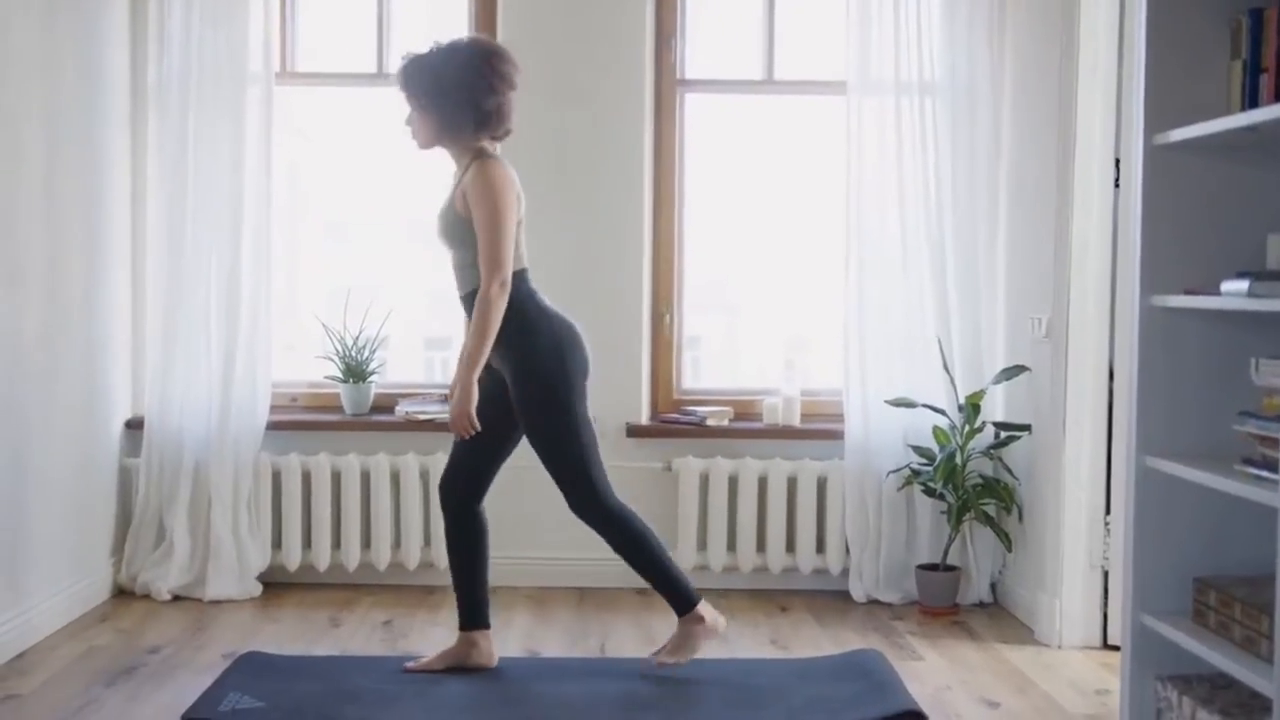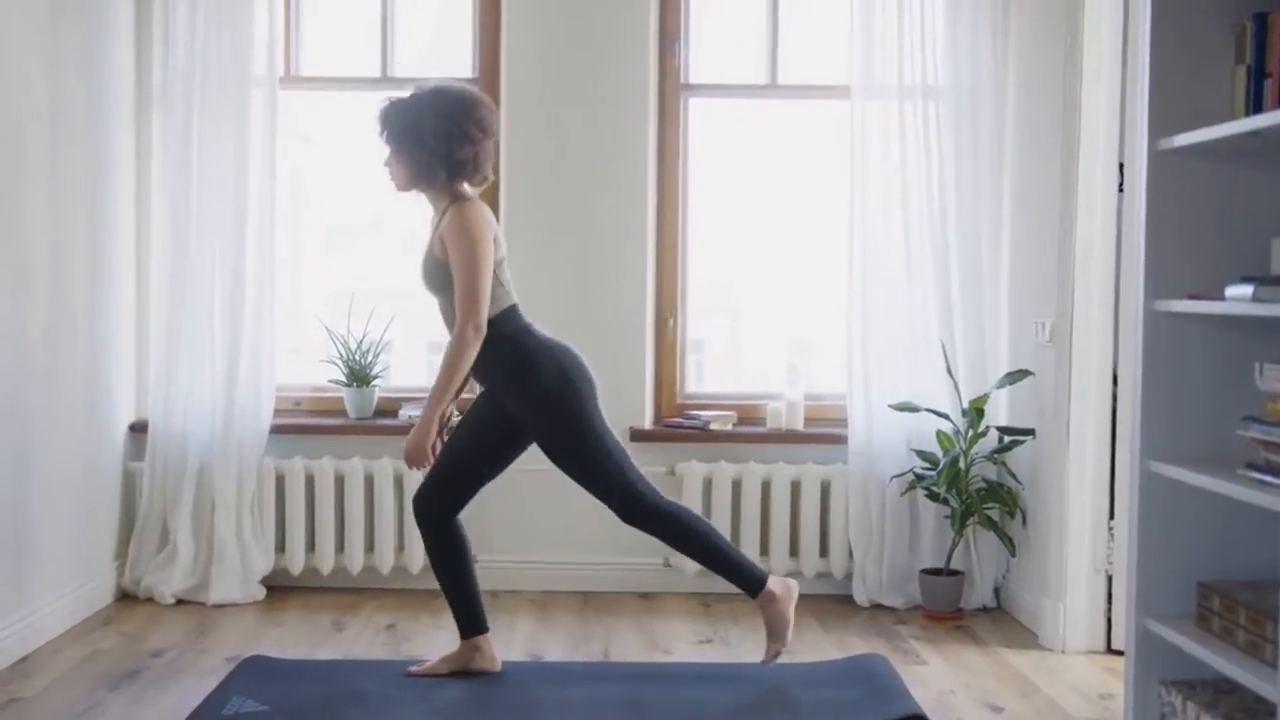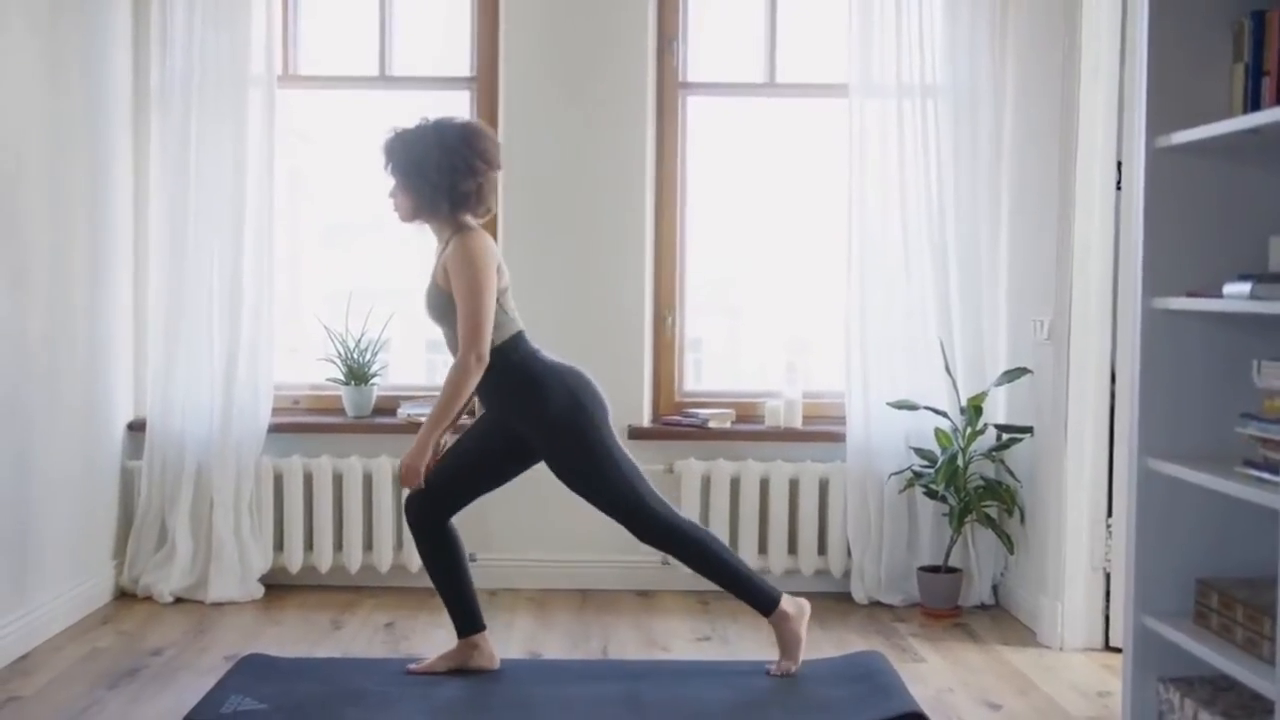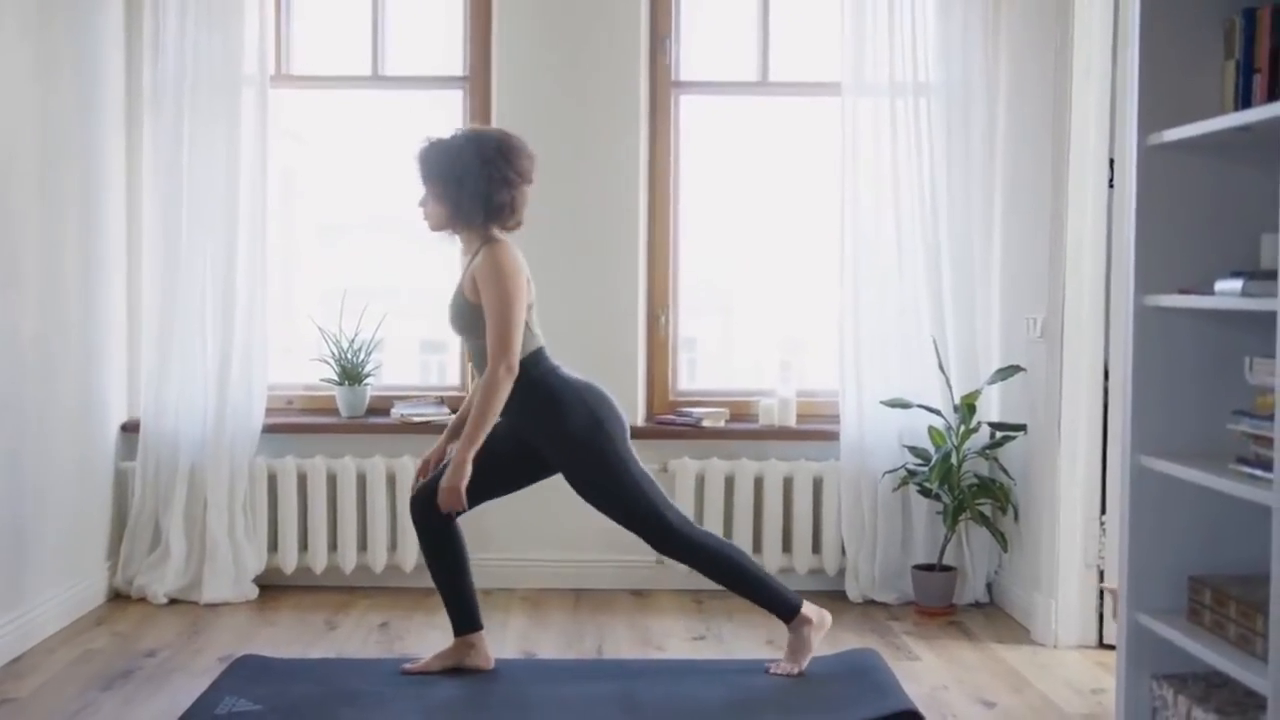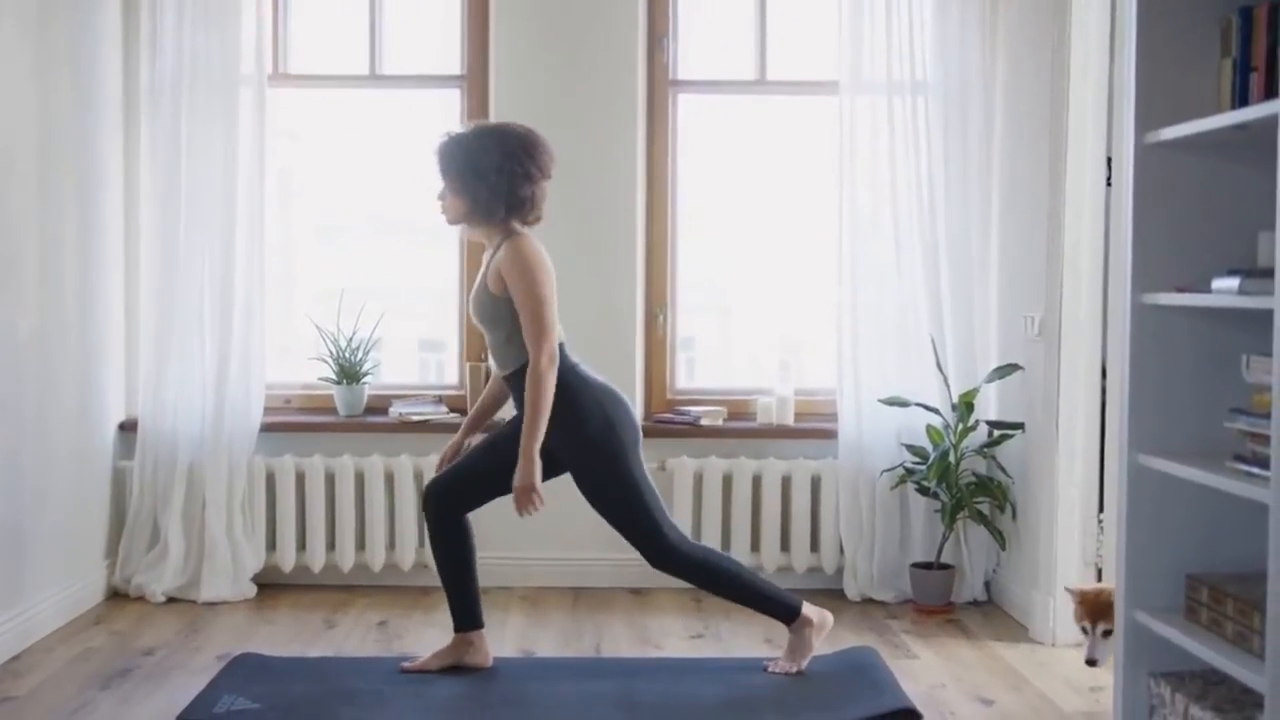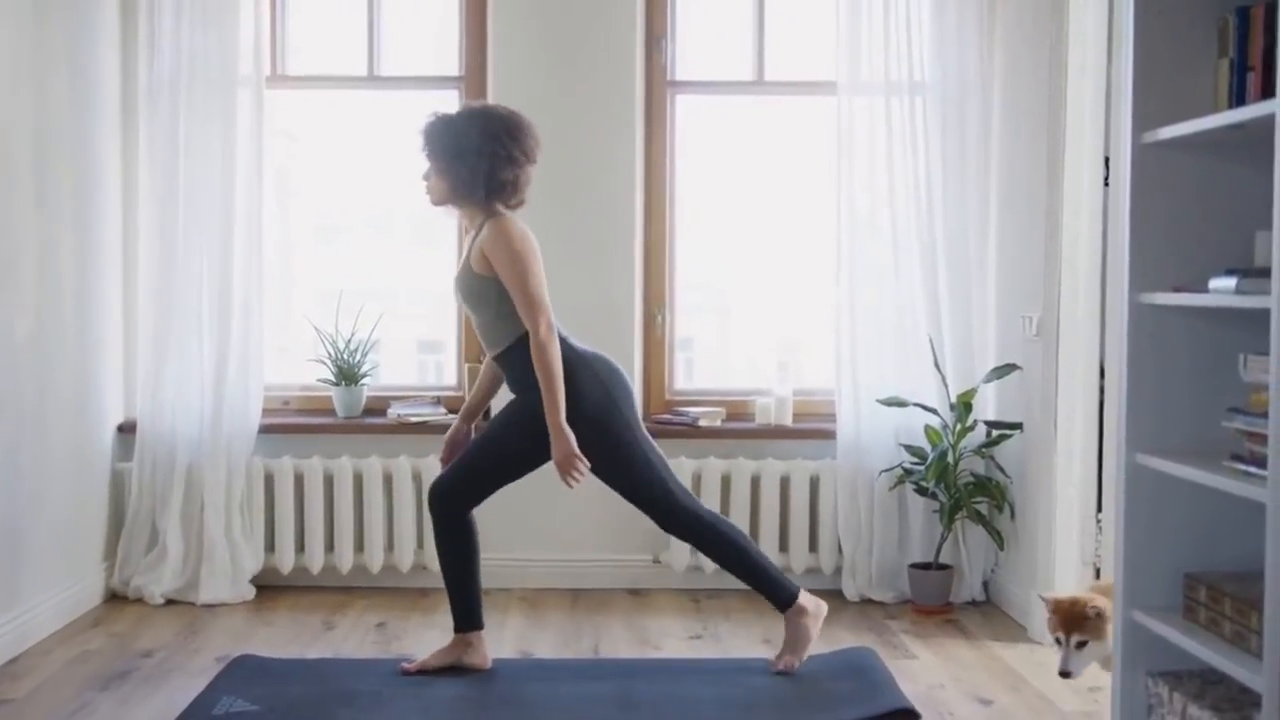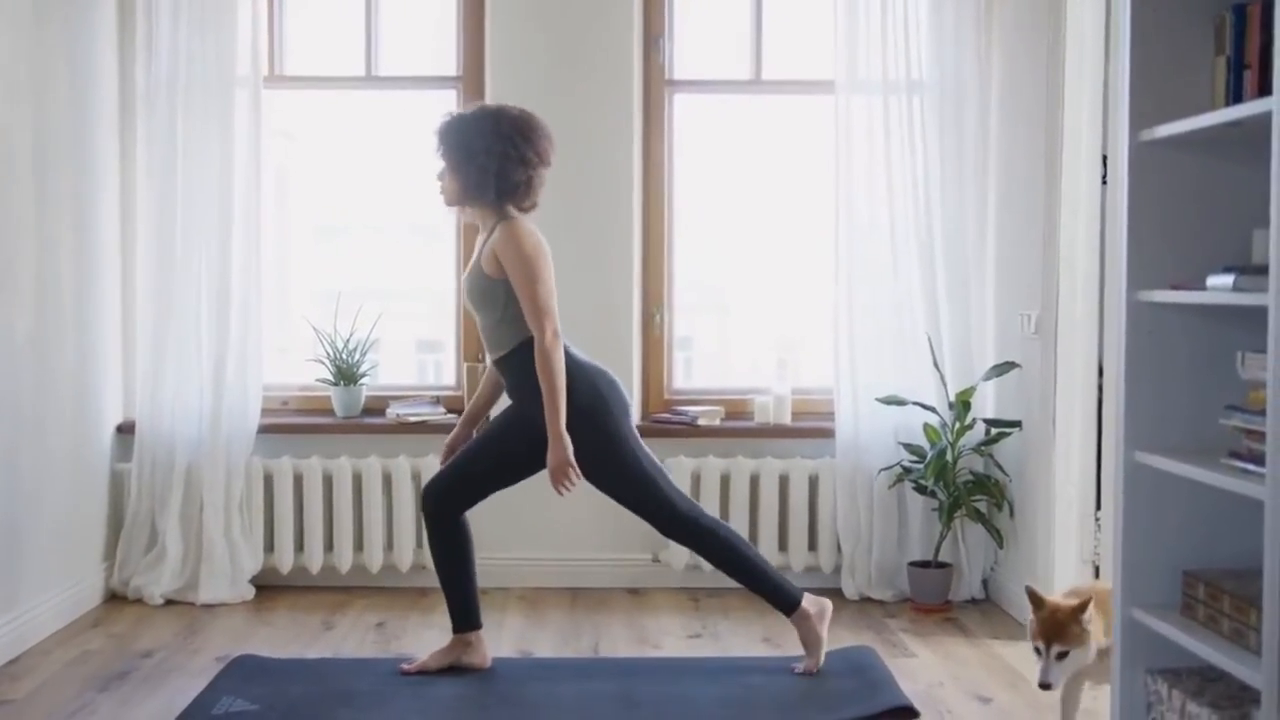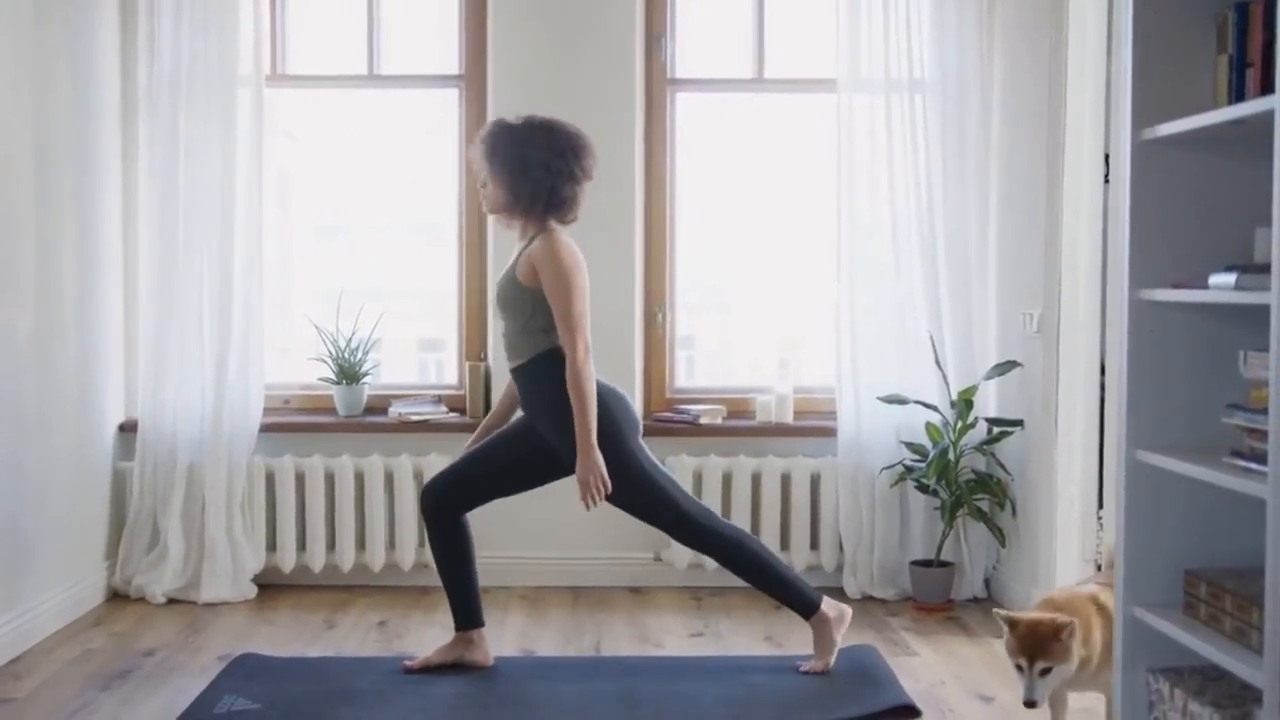
dt=0.2s
person 1, frame 1
left shoulder: (488, 174)
right shoulder: (471, 173)
left elbow: (496, 283)
left wrist: (468, 381)
right wrist: (476, 370)
left hip: (541, 353)
right hip: (518, 356)
left knee: (590, 499)
right knee: (458, 491)
left ankle: (693, 615)
right ankle: (473, 641)
person 1, frame 2
left shoulder: (465, 218)
right shoulder: (449, 216)
left elbow: (472, 329)
left wrist: (428, 419)
right wrist: (441, 414)
left hip: (545, 383)
right hip: (513, 389)
left knee: (636, 504)
right knee: (433, 505)
left ankle: (769, 591)
right ankle: (475, 646)
person 1, frame 3
left shoulder: (468, 248)
right shoulder: (455, 246)
left elbow: (474, 358)
right elbow: (475, 357)
left wrist: (424, 443)
right wrist: (438, 437)
left hip: (555, 406)
right hip: (521, 410)
left knee: (652, 521)
right knee: (425, 509)
left ankle: (783, 610)
right ankle: (473, 645)
person 1, frame 4
left shoulder: (497, 260)
right shoulder: (481, 258)
left elbow: (506, 367)
right elbow: (493, 369)
left wrist: (463, 459)
right wrist: (447, 442)
left hip: (572, 420)
right hip: (539, 422)
left knee: (671, 533)
right knee: (429, 505)
left ankle: (803, 617)
right ankle: (469, 644)
person 1, frame 5
left shoulder: (520, 253)
right shoulder: (498, 253)
left elbow: (544, 358)
right elbow: (512, 363)
left wrist: (529, 460)
right wrist: (465, 435)
left hip: (587, 419)
right hip: (557, 417)
left knee: (663, 548)
right knee: (442, 498)
left ankle: (804, 619)
right ankle: (468, 641)
person 1, frame 6
left shoulder: (501, 233)
right shoulder: (480, 235)
left elbow: (540, 331)
left wrist: (561, 429)
right wrist: (465, 421)
left hip: (583, 392)
right hip: (546, 396)
left knee: (674, 510)
right knee: (447, 495)
left ankle: (798, 607)
right ankle: (468, 643)
person 1, frame 7
left shoulder: (515, 236)
right shoulder: (492, 238)
left elbow: (548, 336)
left wrist: (558, 436)
right wrist: (465, 427)
left hip: (579, 402)
right hip: (538, 405)
left knee: (676, 518)
right knee: (440, 499)
left ankle: (804, 610)
right ankle: (467, 642)
person 1, frame 8
left shoulder: (552, 248)
right shoulder: (531, 249)
left elbow: (576, 351)
left wrist: (588, 450)
right wrist: (482, 433)
left hip: (583, 416)
right hip: (548, 421)
left knee: (694, 525)
right knee: (440, 498)
left ankle: (823, 613)
right ankle: (470, 640)
